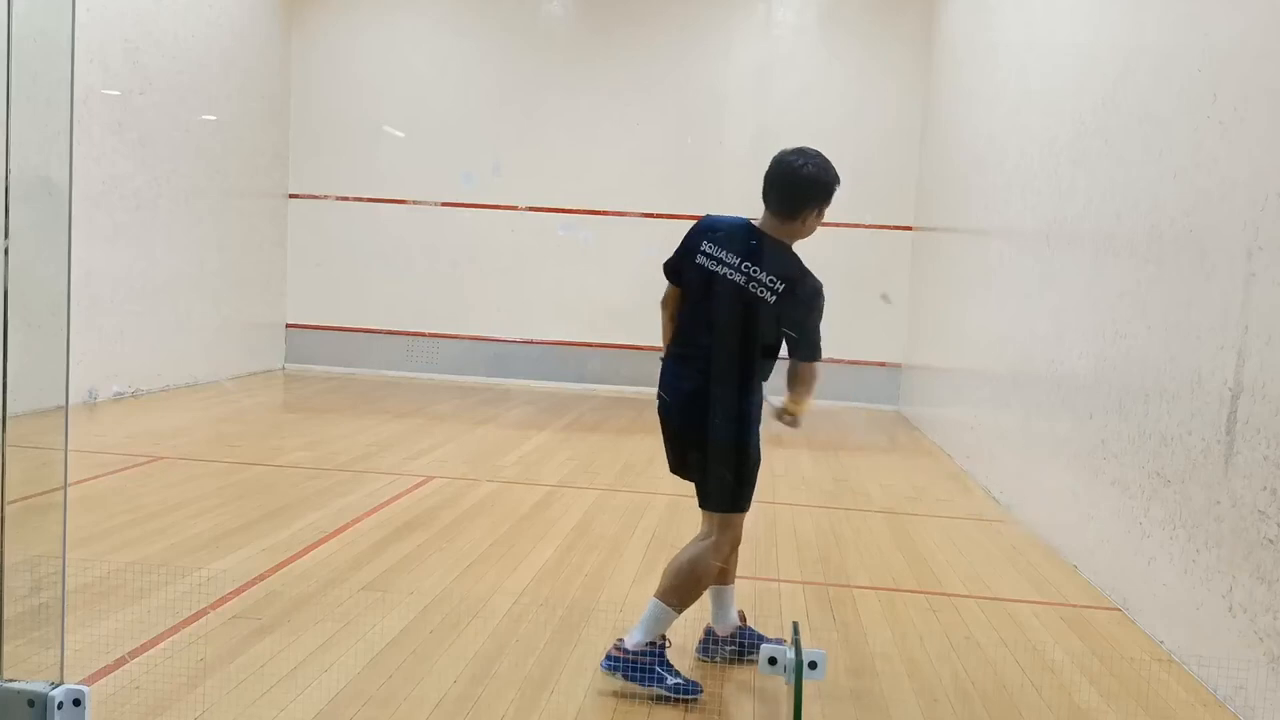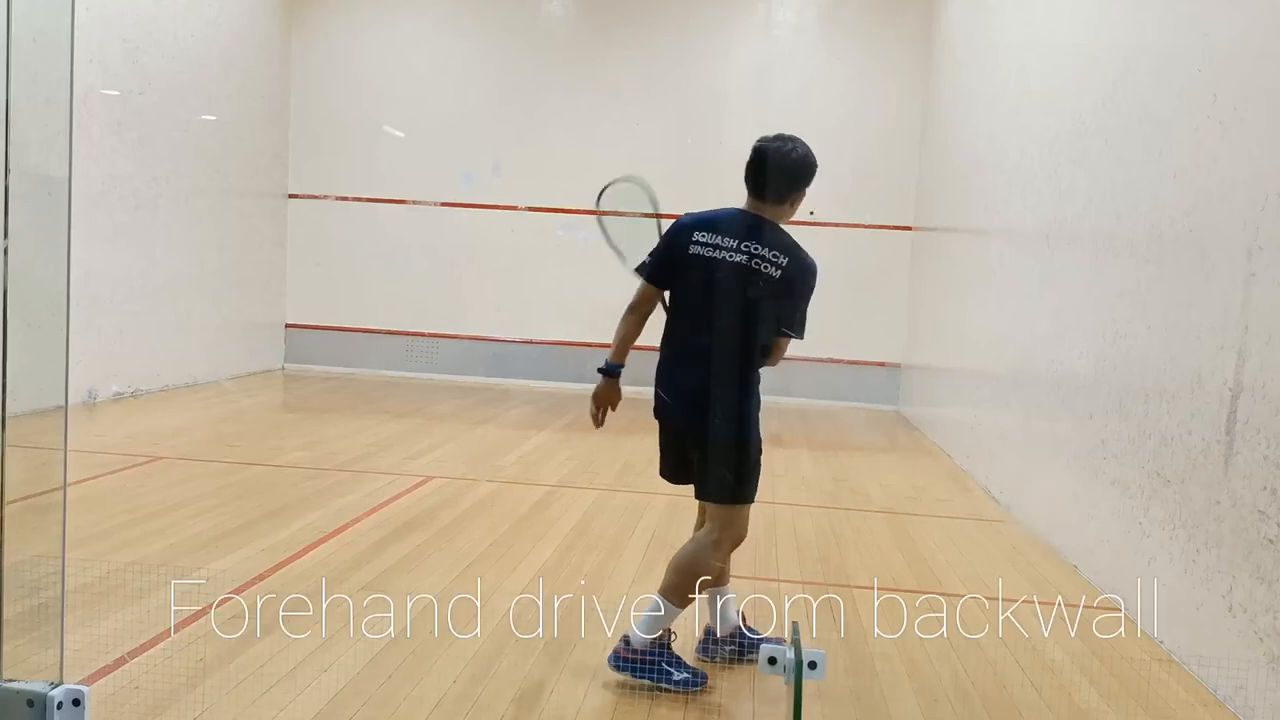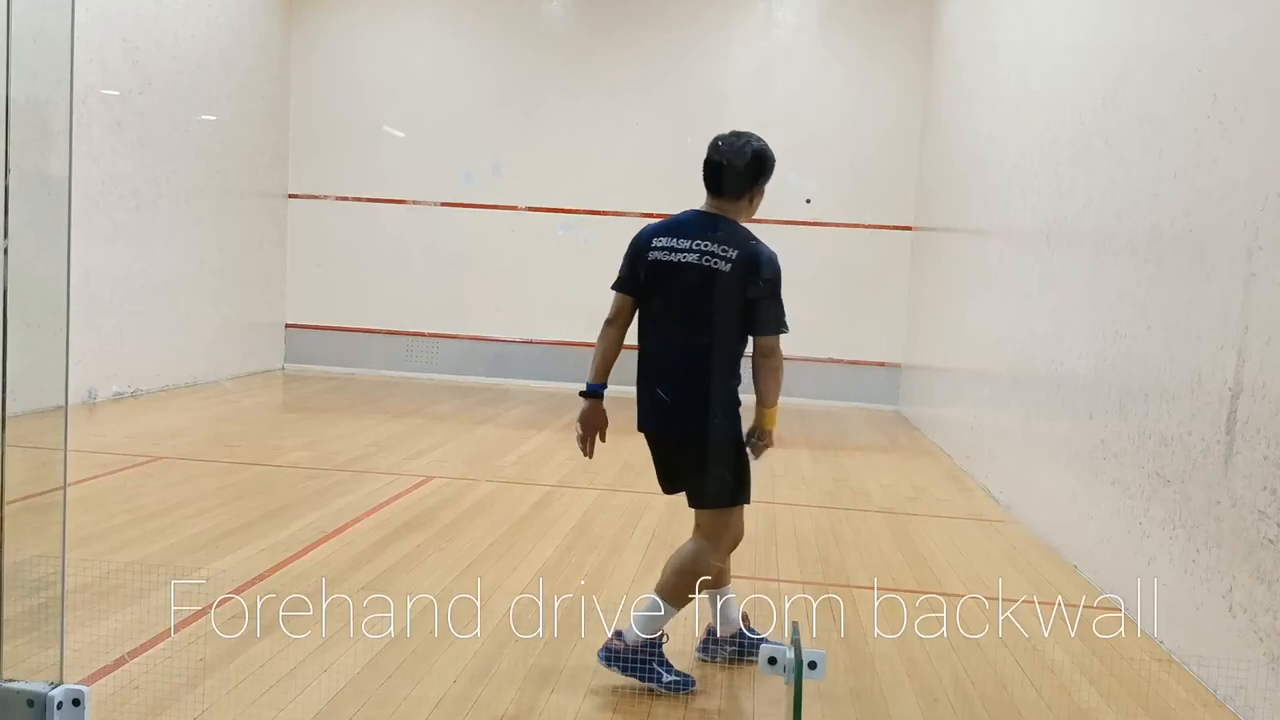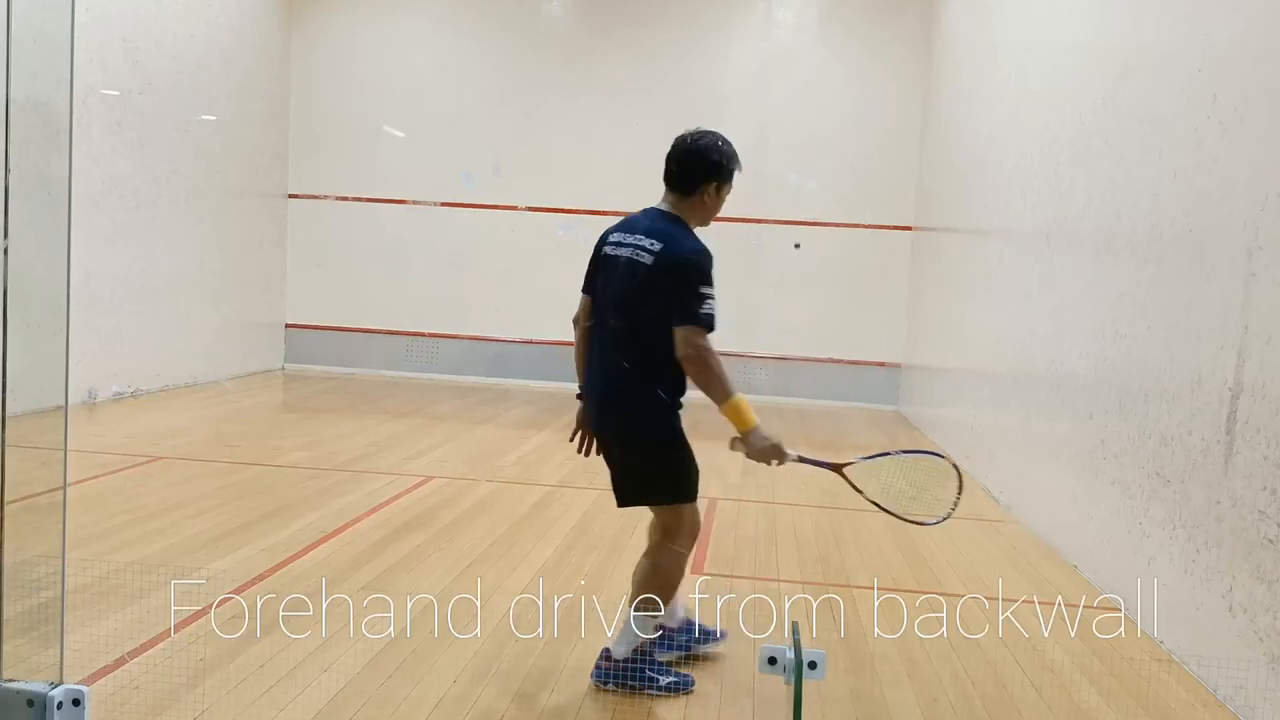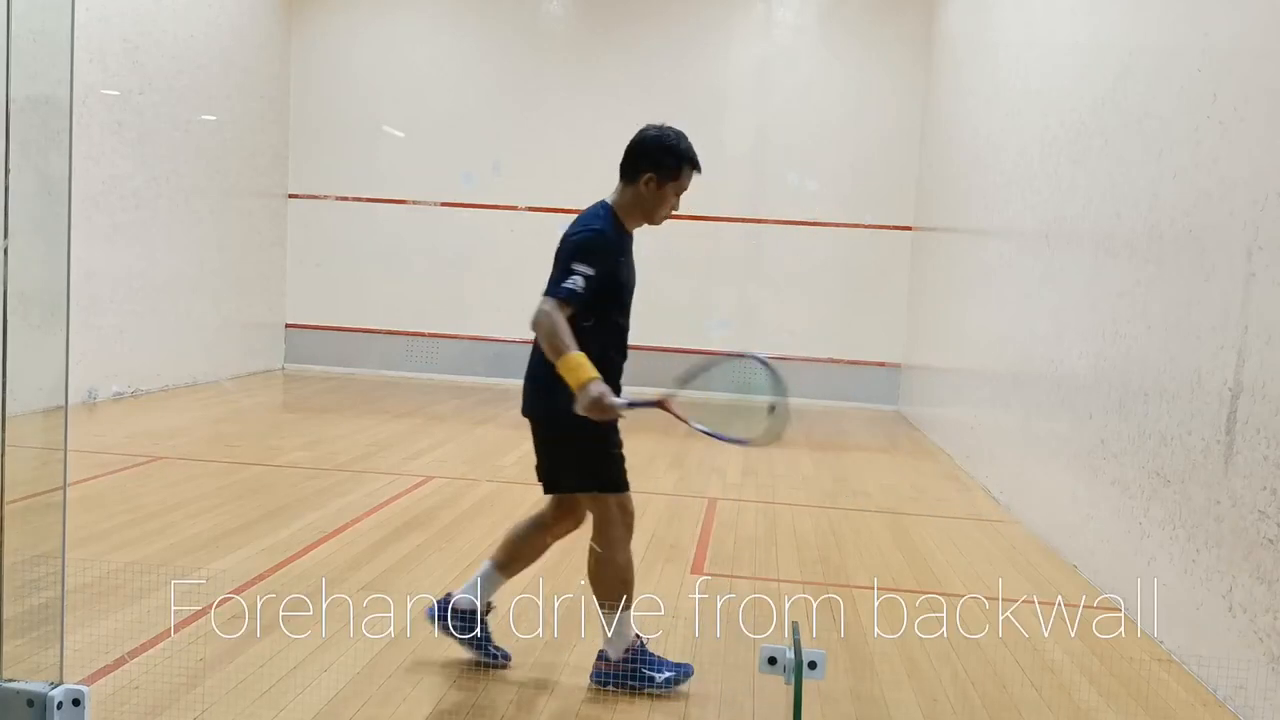
dt=0.4s
person 1, frame 1
left shoulder: (706, 233)
right shoulder: (802, 289)
left elbow: (671, 303)
right elbow: (803, 374)
right wrist: (794, 406)
left hip: (677, 398)
right hip: (726, 416)
left knee: (722, 518)
right knee: (720, 535)
left ankle: (725, 630)
right ankle: (636, 648)
person 1, frame 2
left shoulder: (690, 229)
right shoulder: (798, 266)
left elbow: (639, 305)
right elbow: (773, 352)
left wrist: (611, 372)
left hip: (674, 399)
right hip: (730, 409)
left knee: (713, 515)
right knee: (726, 529)
left ankle: (724, 629)
right ankle: (641, 643)
person 1, frame 3
left shoulder: (652, 238)
right shoulder: (759, 260)
left elbow: (615, 321)
right elbow: (767, 356)
left wrist: (594, 395)
right wrist: (765, 421)
left hip: (656, 409)
right hip: (709, 414)
left knee: (712, 520)
right knee: (721, 532)
left ankle: (726, 629)
right ankle: (635, 639)
person 1, frame 4
left shoulder: (615, 234)
right shoulder: (689, 253)
left elbow: (583, 322)
right elbow: (691, 350)
left wrist: (587, 398)
right wrist: (747, 425)
left hip: (606, 408)
right hip: (645, 412)
left knee: (671, 516)
right knee: (678, 528)
left ankle: (668, 625)
right ankle: (623, 655)
person 1, frame 5
left shoulder: (602, 227)
right shoulder: (599, 237)
right elbow: (547, 317)
right wrist: (586, 382)
left hip: (562, 400)
right hip: (569, 404)
left knee: (565, 512)
right knee: (615, 518)
left ankle: (464, 607)
right ankle: (619, 654)
